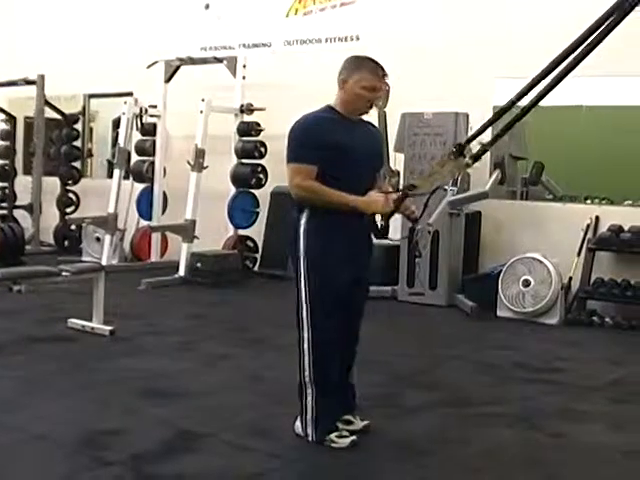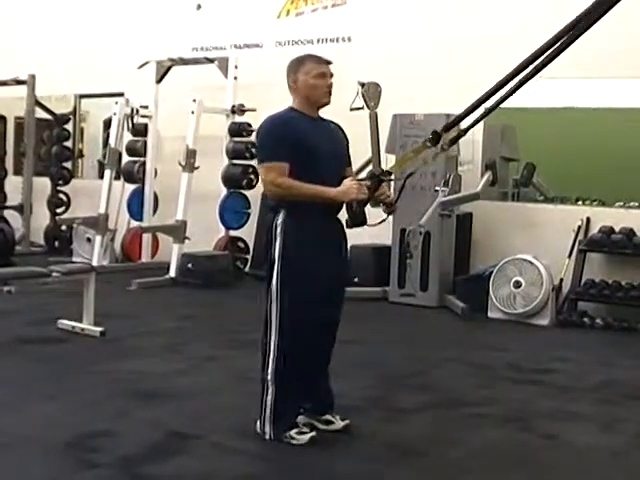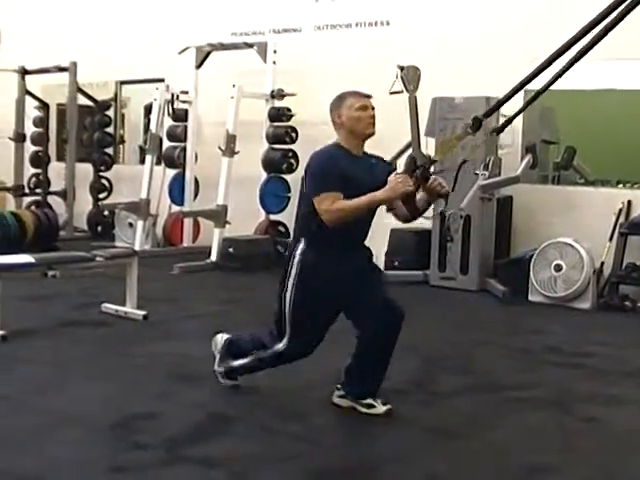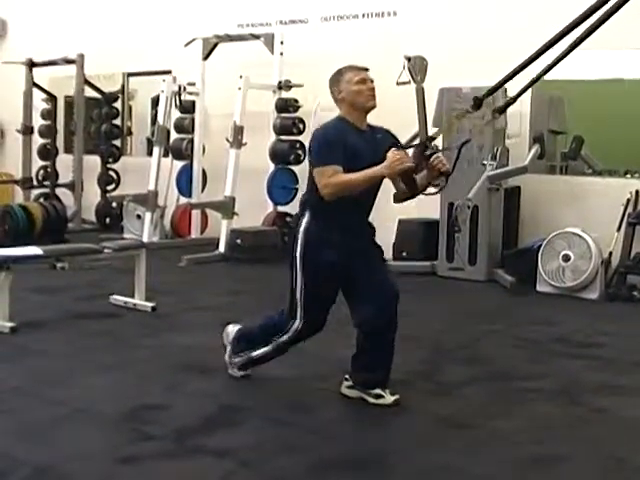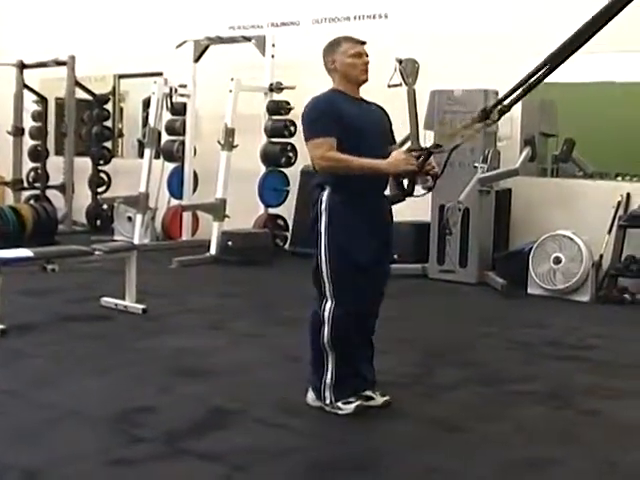
dt=1s
person 1, frame 1
left shoulder: (372, 134)
right shoulder: (312, 127)
right elbow: (299, 185)
left wrist: (395, 202)
right wrist: (360, 202)
left hip: (357, 237)
right hip: (319, 237)
left knee: (347, 328)
right knee: (321, 330)
left ankle: (340, 406)
right ankle: (316, 420)
person 1, frame 2
left shoulder: (334, 131)
right shoulder: (278, 127)
left elbow: (345, 179)
right elbow: (274, 184)
left wrist: (370, 191)
right wrist: (335, 193)
left hip: (331, 232)
right hip: (296, 233)
left knee: (323, 324)
right knee: (288, 327)
left ankle: (316, 406)
right ankle: (277, 418)
person 1, frame 3
left shoulder: (378, 166)
right shoulder: (324, 162)
left elbow: (405, 213)
right elbow: (331, 214)
left wrist: (427, 195)
right wrist: (386, 192)
left hip: (353, 258)
right hip: (313, 260)
left knee: (387, 318)
right knee: (293, 342)
left ankle: (356, 391)
right ankle: (228, 348)
person 1, frame 4
left shoulder: (384, 138)
right shoulder: (329, 136)
right elbow: (329, 187)
left wrist: (430, 173)
right wrist: (383, 170)
left hip: (358, 234)
right hip: (318, 235)
left knee: (383, 302)
right knee: (306, 318)
left ankle: (366, 381)
right ankle: (242, 341)
person 1, frame 5
left shoulder: (377, 113)
right shoulder: (322, 107)
left elbow: (391, 161)
right elbow: (323, 159)
left wrist: (416, 166)
right wrist: (385, 165)
left hip: (376, 211)
right hip: (340, 210)
left knee: (367, 301)
right knee: (336, 303)
left ankle: (359, 382)
right ankle: (326, 388)
